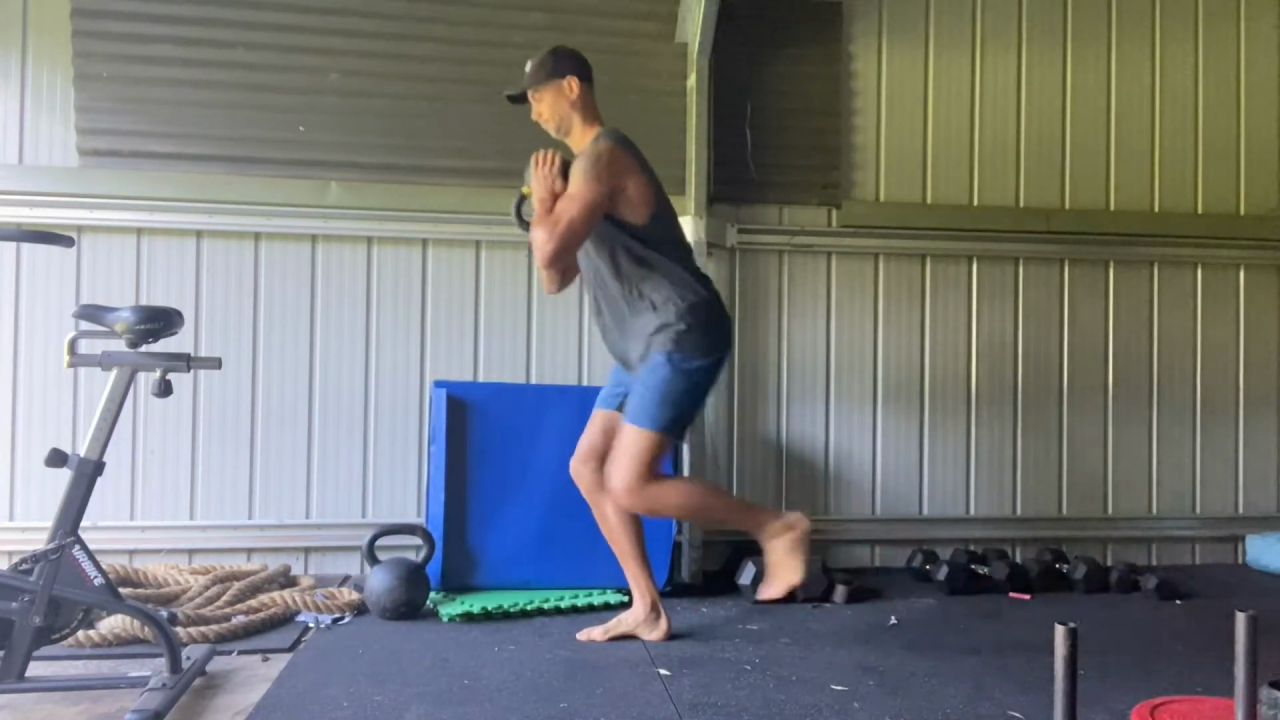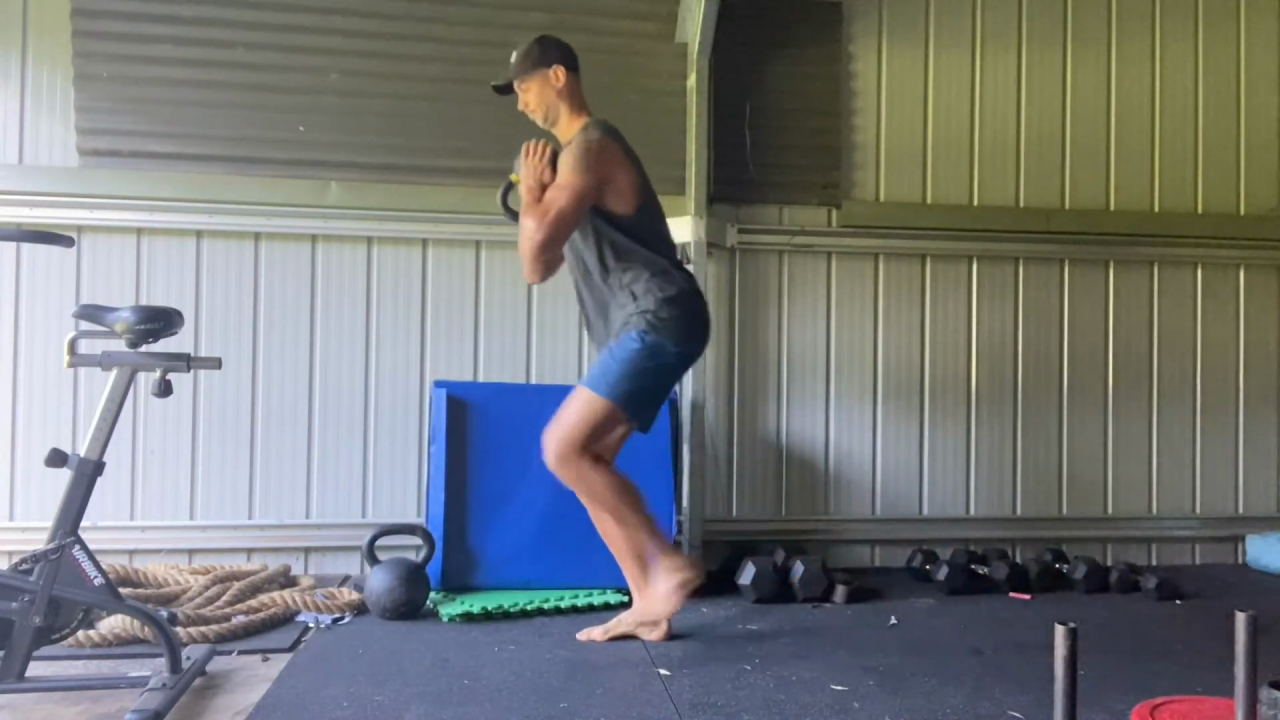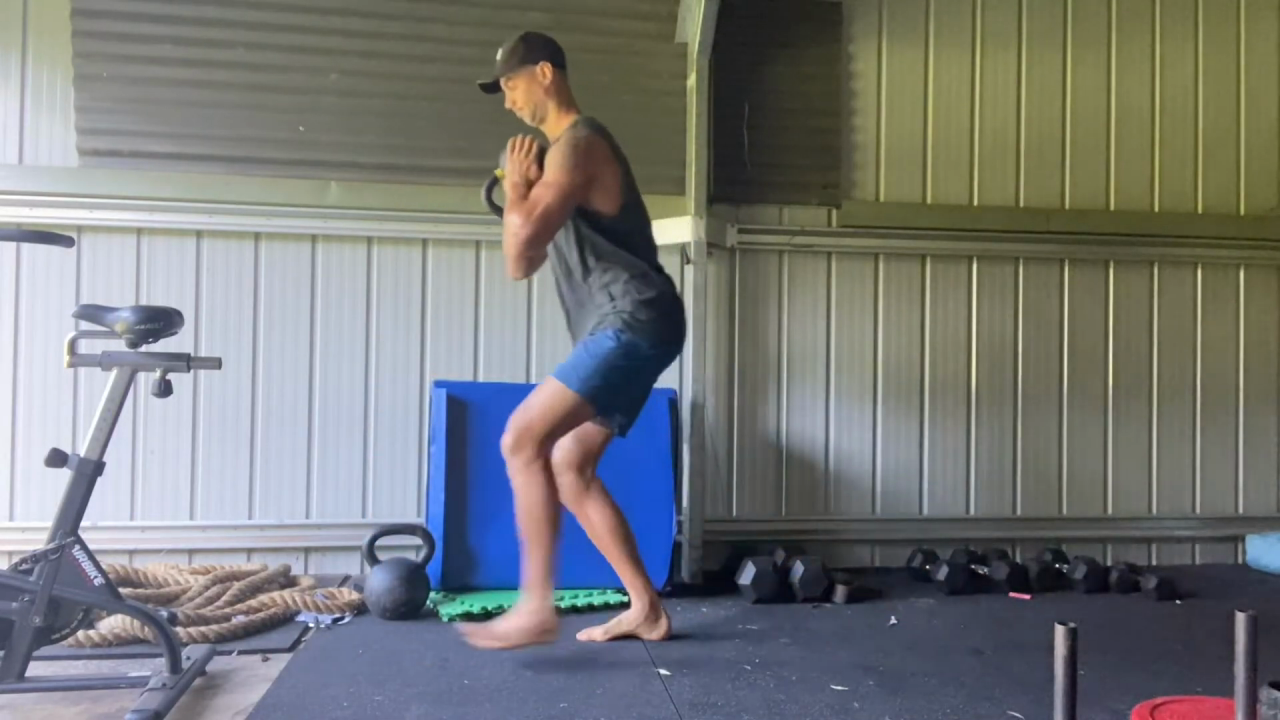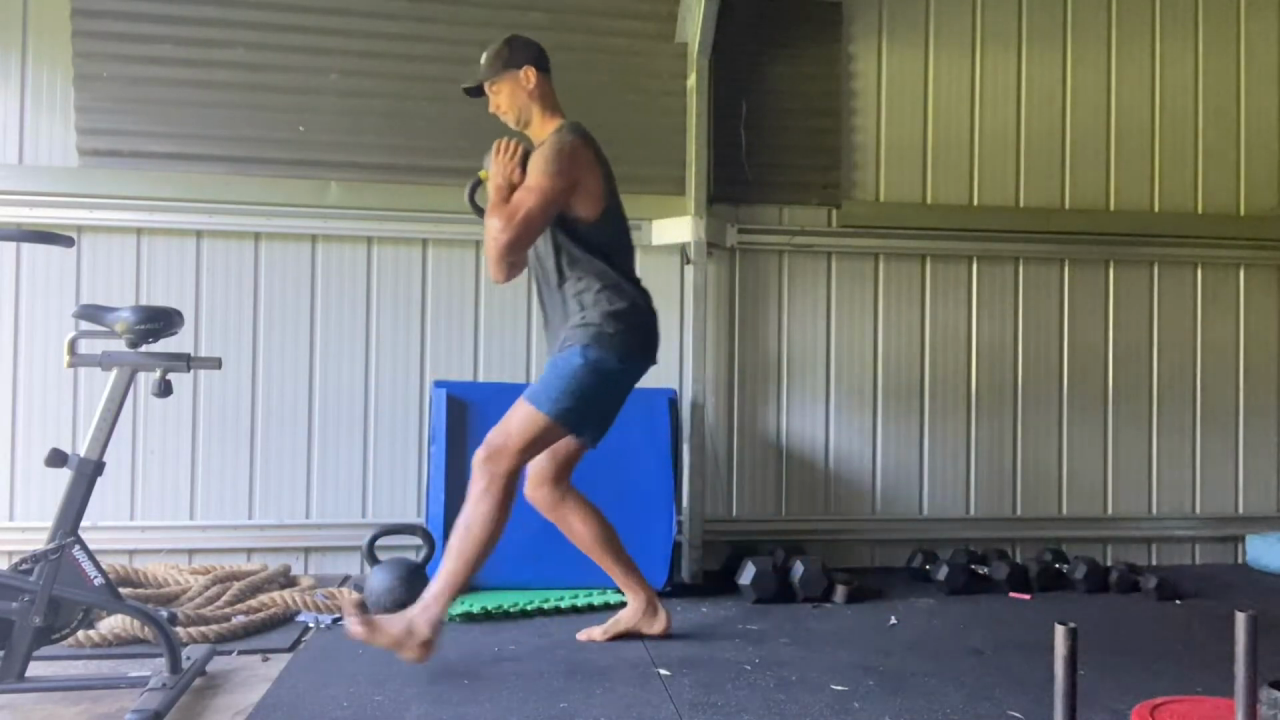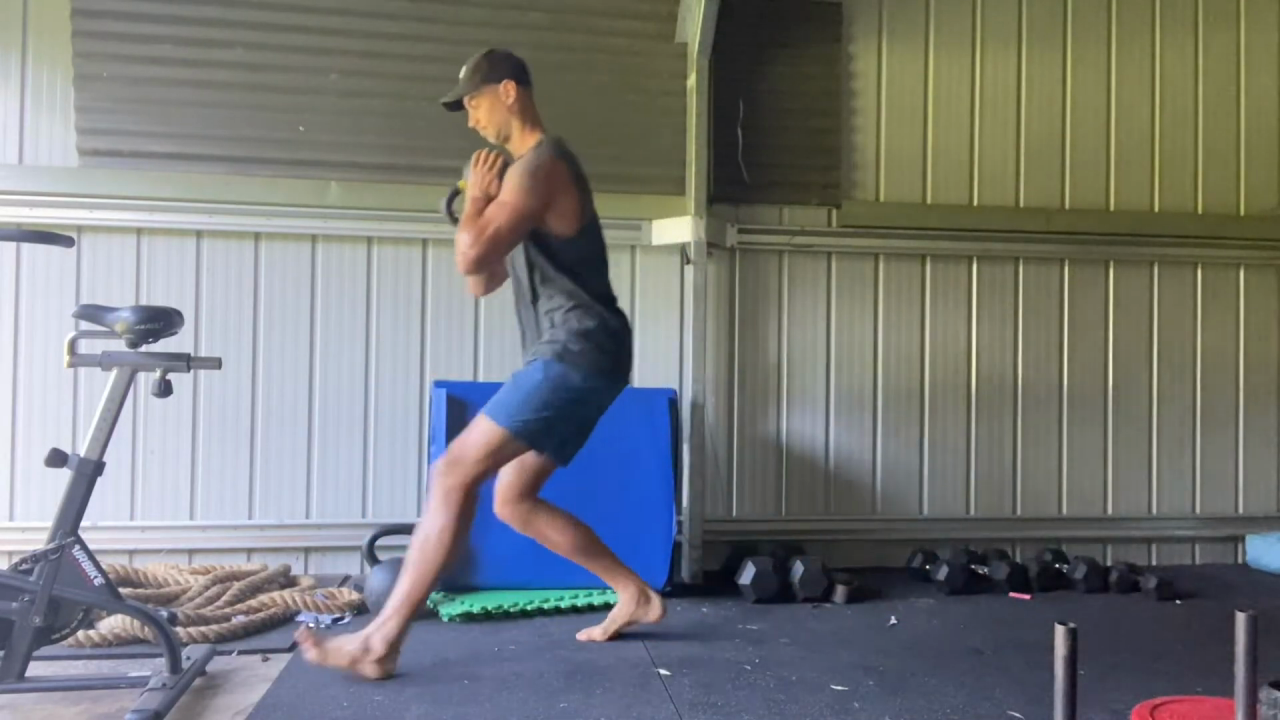
dt=0.1s
person 1, frame 1
left shoulder: (602, 157)
right shoulder: (590, 162)
left elbow: (549, 256)
right elbow: (558, 279)
left wrist: (545, 200)
right wrist: (550, 205)
left hip: (683, 332)
right hip: (648, 343)
left knee: (630, 486)
right knee: (587, 468)
left ankle: (776, 528)
right ankle: (646, 608)
person 1, frame 2
left shoulder: (589, 147)
right shoulder: (569, 156)
left elbow: (539, 242)
right elbow: (537, 268)
left wrist: (534, 190)
right wrist: (534, 198)
left hip: (661, 321)
right hip: (643, 330)
left knee: (564, 449)
right knee: (585, 461)
left ankle: (669, 562)
right ankle: (648, 606)
person 1, frame 3
left shoulder: (578, 144)
right shoulder: (560, 153)
left elbow: (522, 237)
right elbow: (519, 264)
left wrist: (519, 185)
right wrist: (520, 193)
left hip: (637, 322)
right hip: (620, 330)
left knee: (521, 439)
right knee: (567, 465)
left ankle: (536, 605)
right ankle: (646, 609)
person 1, frame 4
left shoulder: (562, 150)
right shoulder: (549, 155)
left elbow: (502, 242)
right elbow: (504, 268)
left wrist: (500, 189)
right wrist: (504, 195)
left hip: (607, 333)
right hip: (598, 340)
left knee: (496, 459)
right knee: (544, 482)
left ankle: (421, 624)
right ankle: (643, 605)
person 1, frame 5
left shoulder: (540, 165)
right shoulder: (526, 170)
left elbow: (472, 256)
right elbow: (483, 281)
left wrist: (477, 200)
right wrist: (481, 205)
left hip: (578, 351)
right hip: (576, 357)
left knee: (453, 472)
right knee: (513, 498)
left ankle: (378, 641)
right ankle: (637, 595)
